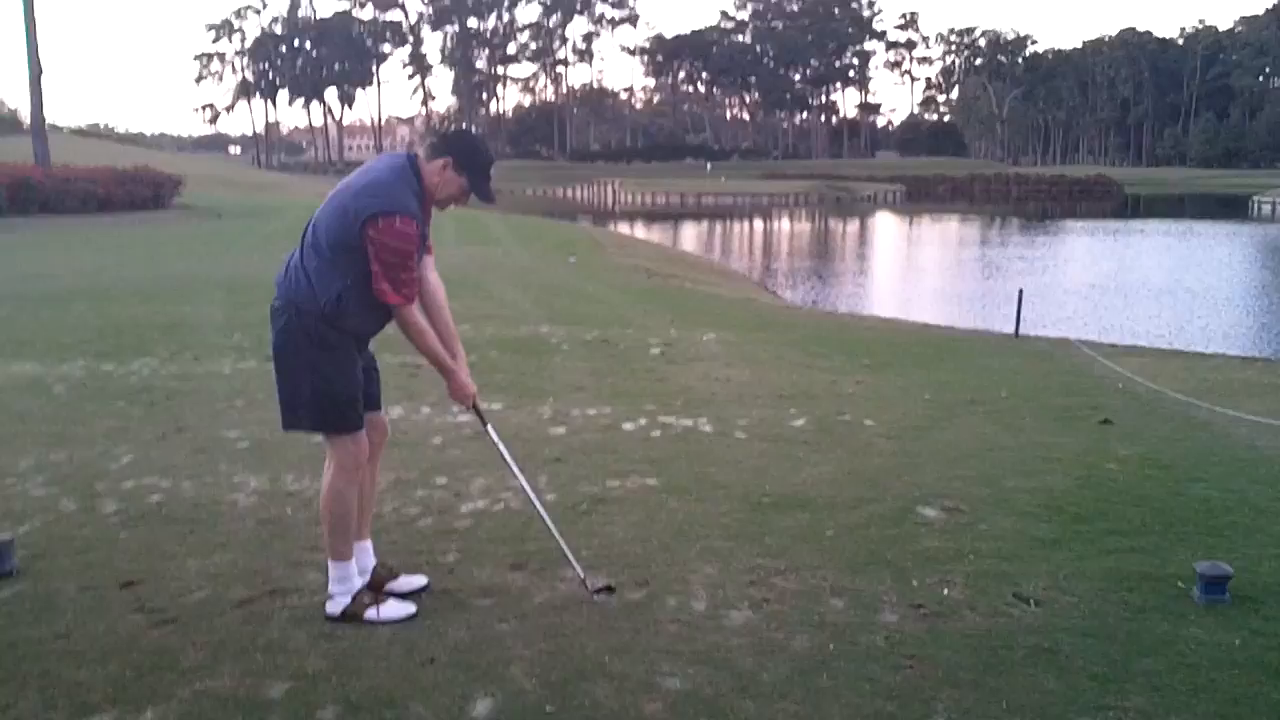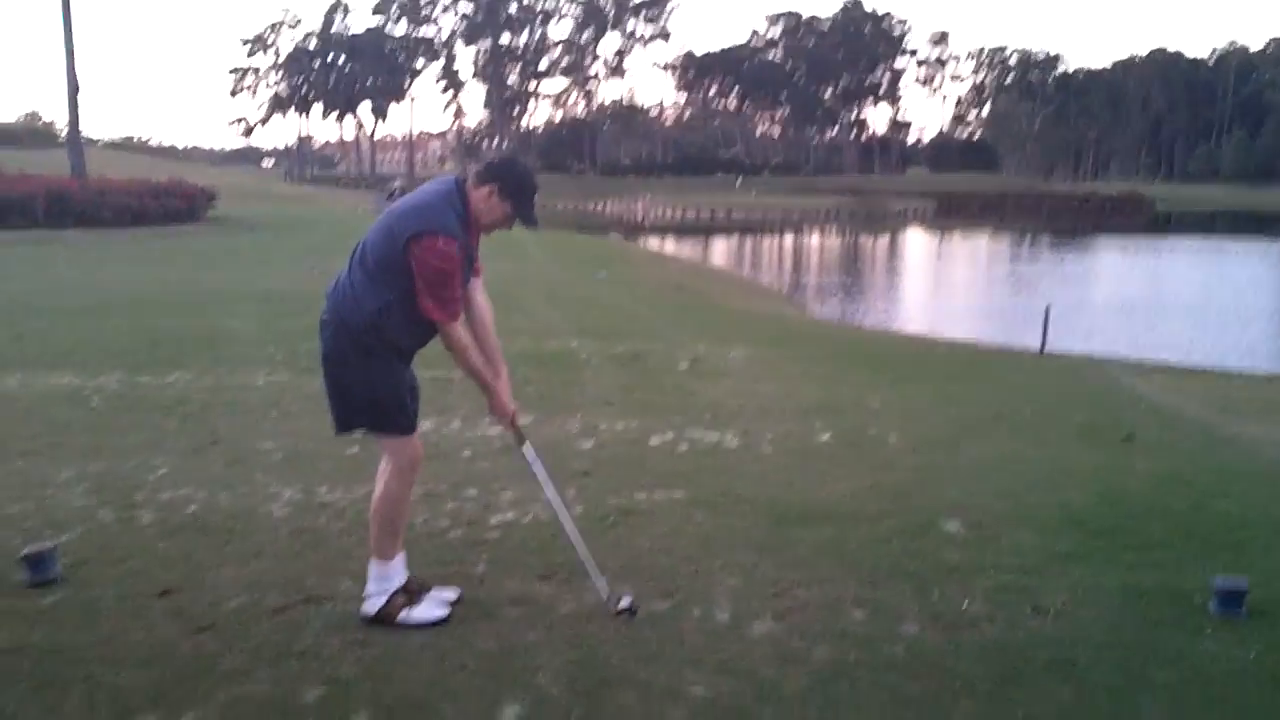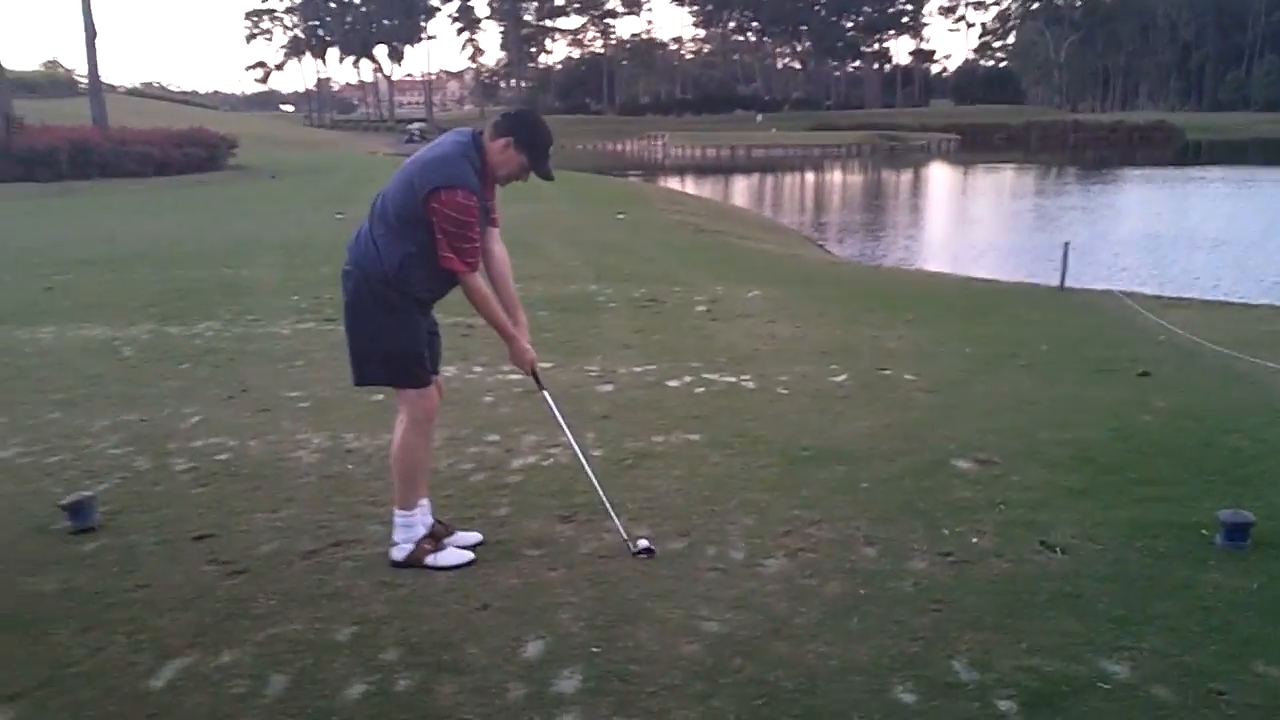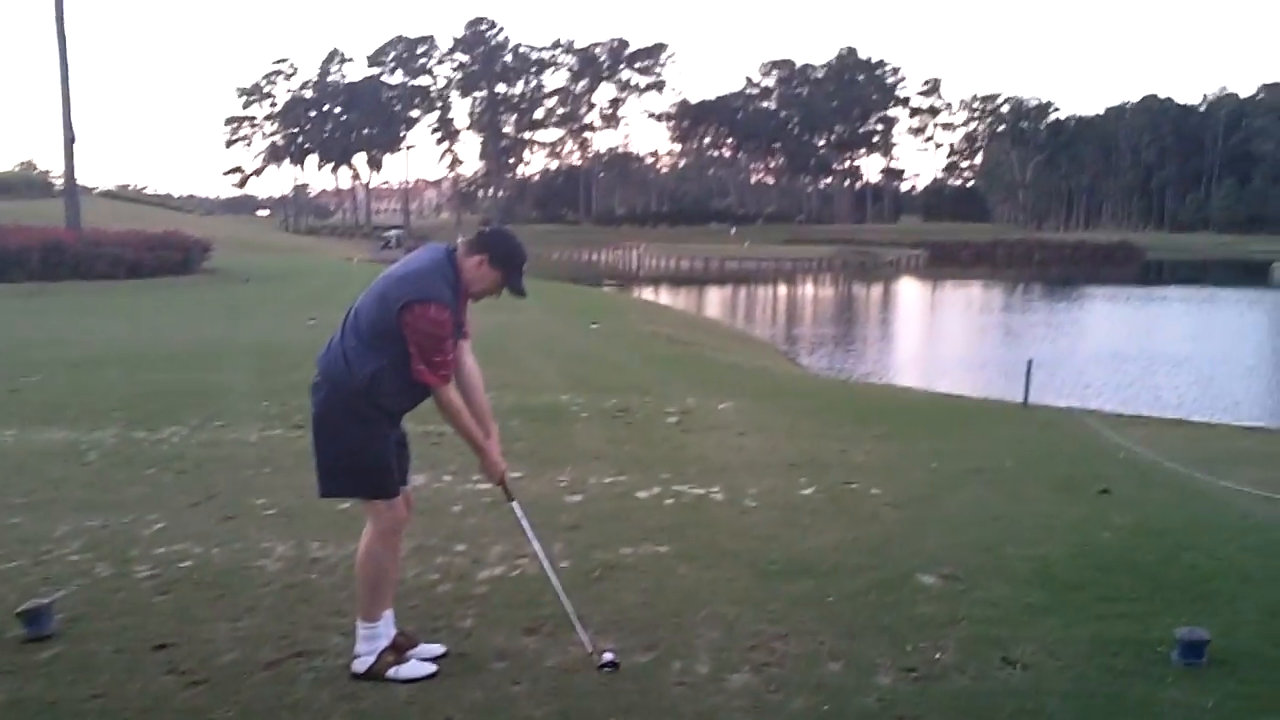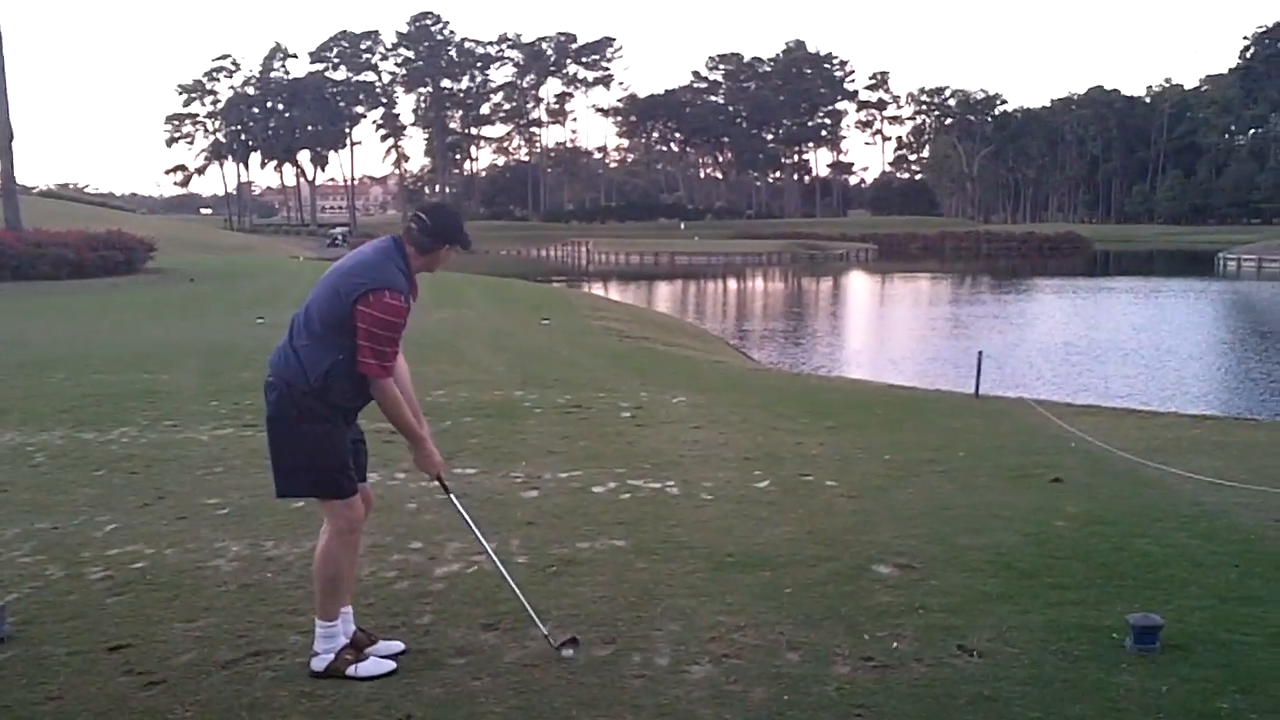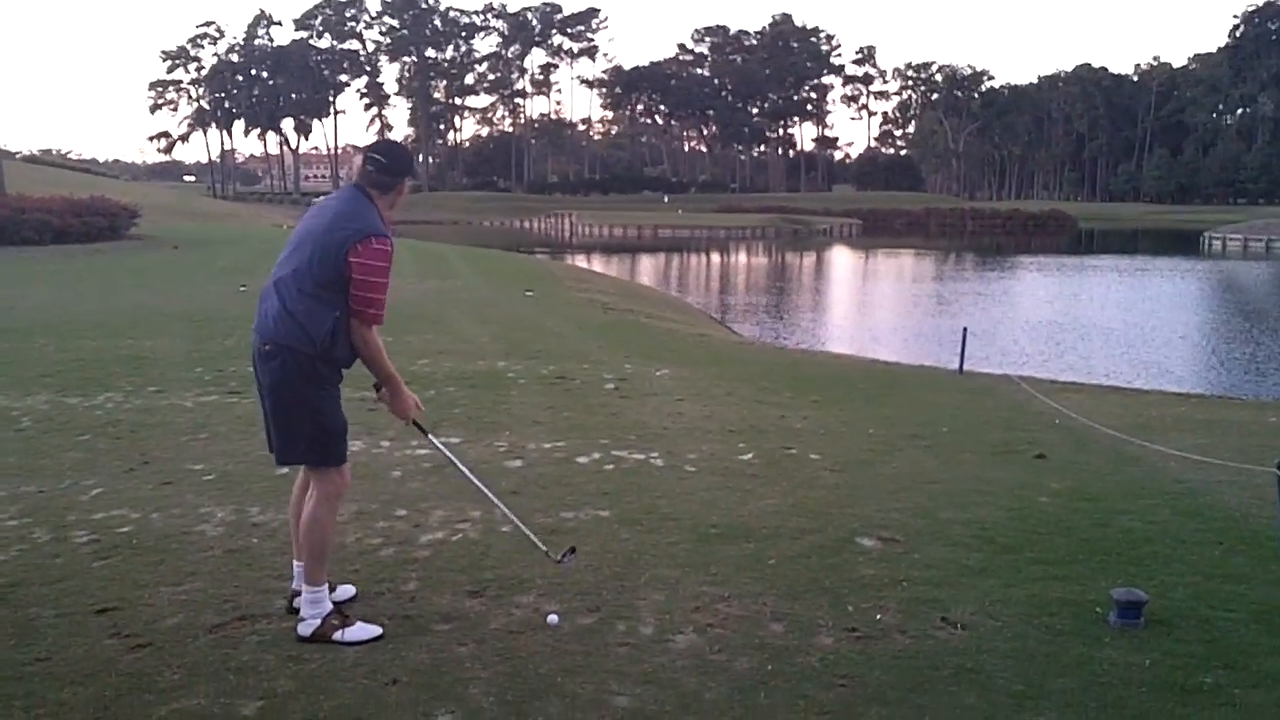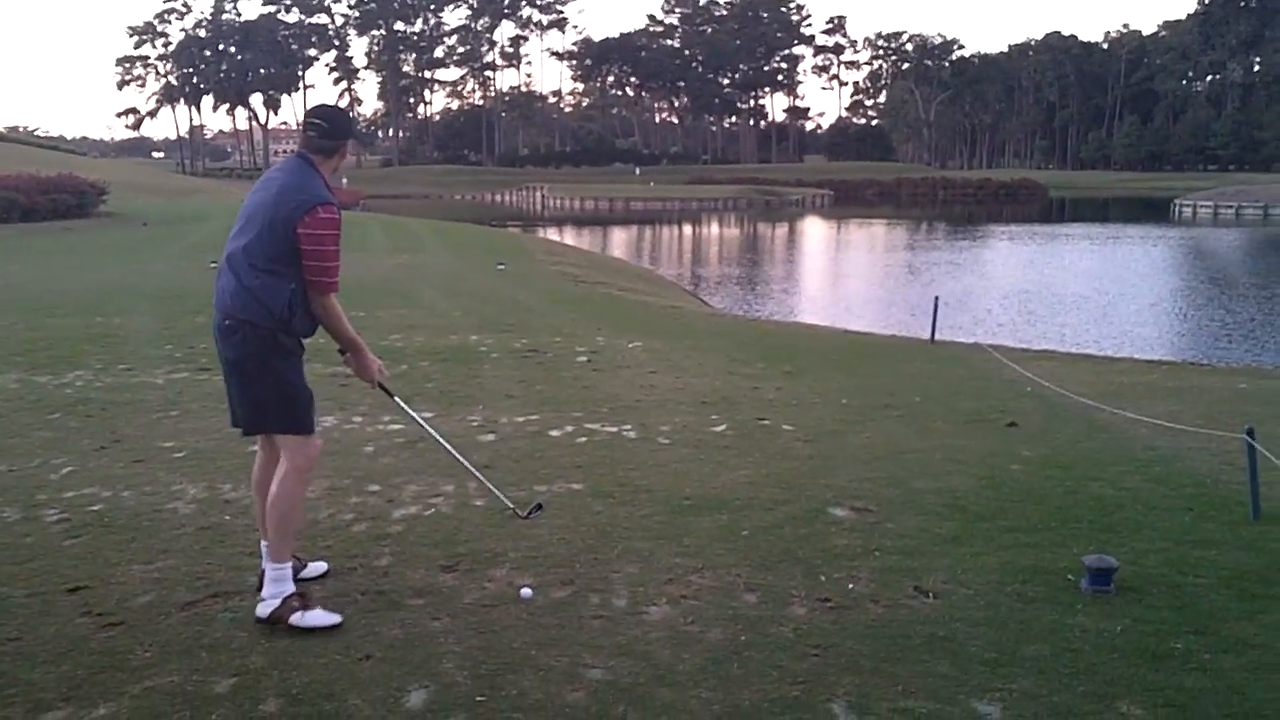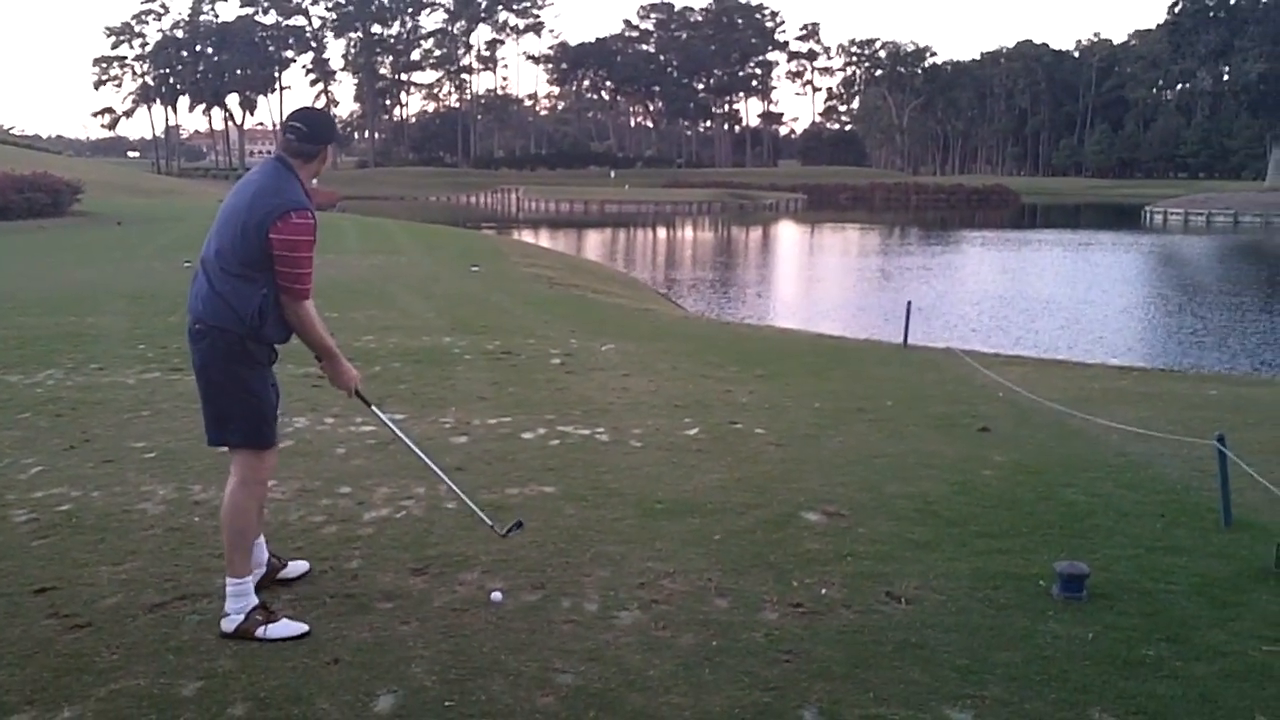
dt=0.4s
person 1, frame 1
left shoulder: (405, 178)
right shoulder: (393, 208)
left elbow: (425, 271)
right elbow: (404, 309)
left wrist: (457, 352)
right wrist: (452, 374)
left hip: (337, 323)
right hip: (313, 328)
left knee: (372, 435)
right knee: (348, 452)
left ankle: (364, 567)
right ankle: (343, 593)
person 1, frame 2
left shoulder: (458, 206)
right shoulder: (437, 230)
left elbow: (474, 293)
right elbow: (448, 327)
left wrist: (500, 372)
right wrist: (492, 391)
left hip: (381, 336)
right hip: (360, 339)
left knee: (404, 451)
right knee: (403, 454)
left ankle: (395, 576)
right ankle: (380, 593)
person 1, frame 3
left shoulder: (472, 153)
right shoulder: (455, 184)
left elbow: (492, 243)
right elbow: (468, 277)
left wrist: (520, 320)
right wrist: (513, 340)
left hip: (403, 287)
right hip: (380, 291)
left knee: (428, 399)
right knee: (419, 405)
left ankle: (421, 520)
right ankle: (407, 539)
person 1, frame 4
left shoulder: (446, 268)
right shoulder: (430, 298)
left elbow: (463, 356)
right elbow: (442, 389)
left wrist: (491, 430)
right wrist: (484, 451)
left hip: (372, 399)
right hip: (350, 403)
left knee: (397, 508)
right knee: (386, 516)
left ankle: (384, 631)
right ankle: (370, 651)
person 1, frame 5
left shoulder: (383, 258)
right shoulder: (387, 290)
left elbow: (391, 360)
right elbow: (379, 381)
left wrist: (422, 425)
right wrist: (419, 445)
left hip: (319, 394)
right hip: (305, 402)
left knee: (357, 504)
right knee: (344, 515)
left ankle: (345, 629)
right ankle: (329, 648)
person 1, frame 6
left shoulder: (332, 208)
right shoulder: (371, 237)
right elbow: (362, 330)
left wrist: (385, 381)
right wrist: (396, 390)
left hip: (279, 348)
right hip: (301, 361)
left knee: (315, 469)
right knee: (330, 481)
left ankle: (305, 583)
right ankle: (315, 613)
person 1, frame 7
left shoulder: (278, 178)
right shoulder: (318, 205)
right elbow: (320, 297)
left wrist: (348, 344)
right wrist: (359, 353)
left hip: (241, 323)
right hip: (263, 335)
left knee: (274, 443)
right knee: (300, 454)
left ankle: (276, 559)
right ankle: (276, 595)
person 1, frame 8
left shoulder: (261, 180)
right shoulder: (292, 209)
right elbow: (294, 304)
left wrist: (328, 344)
right wrist: (334, 361)
left hip: (225, 331)
right hip: (233, 341)
left knee: (259, 447)
right knee: (252, 464)
left ankle: (256, 560)
right ankle: (239, 608)
